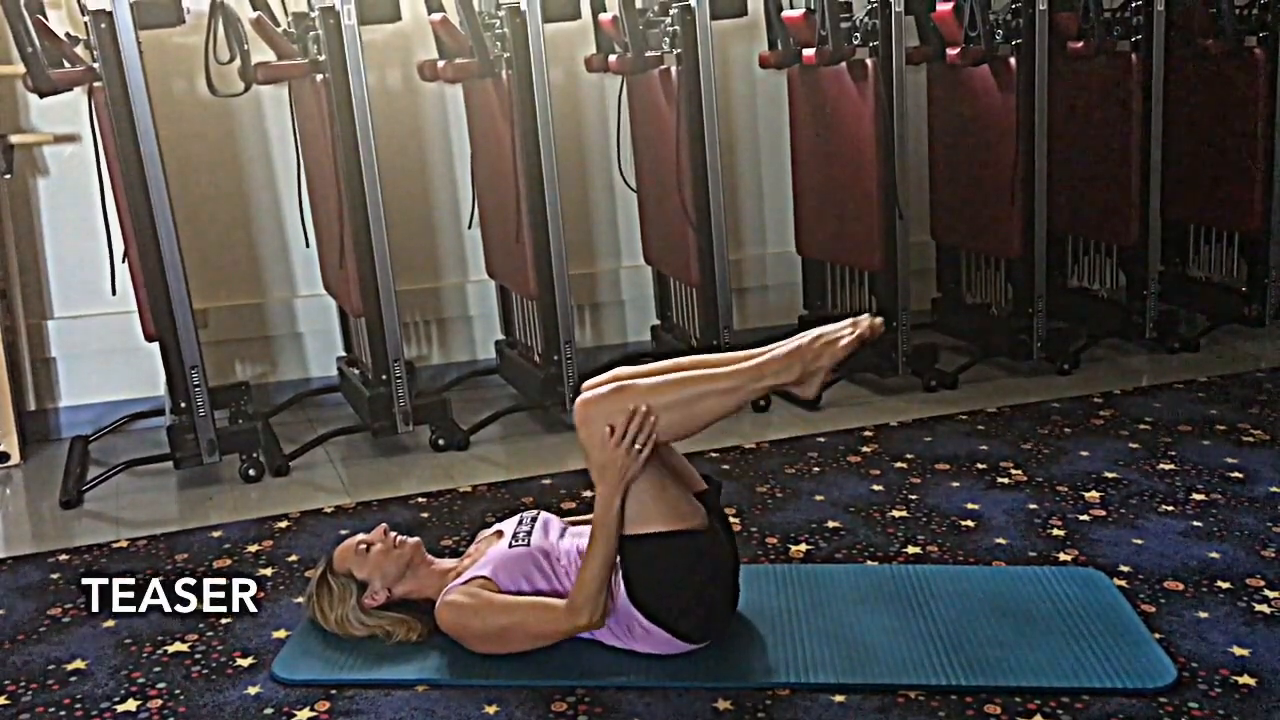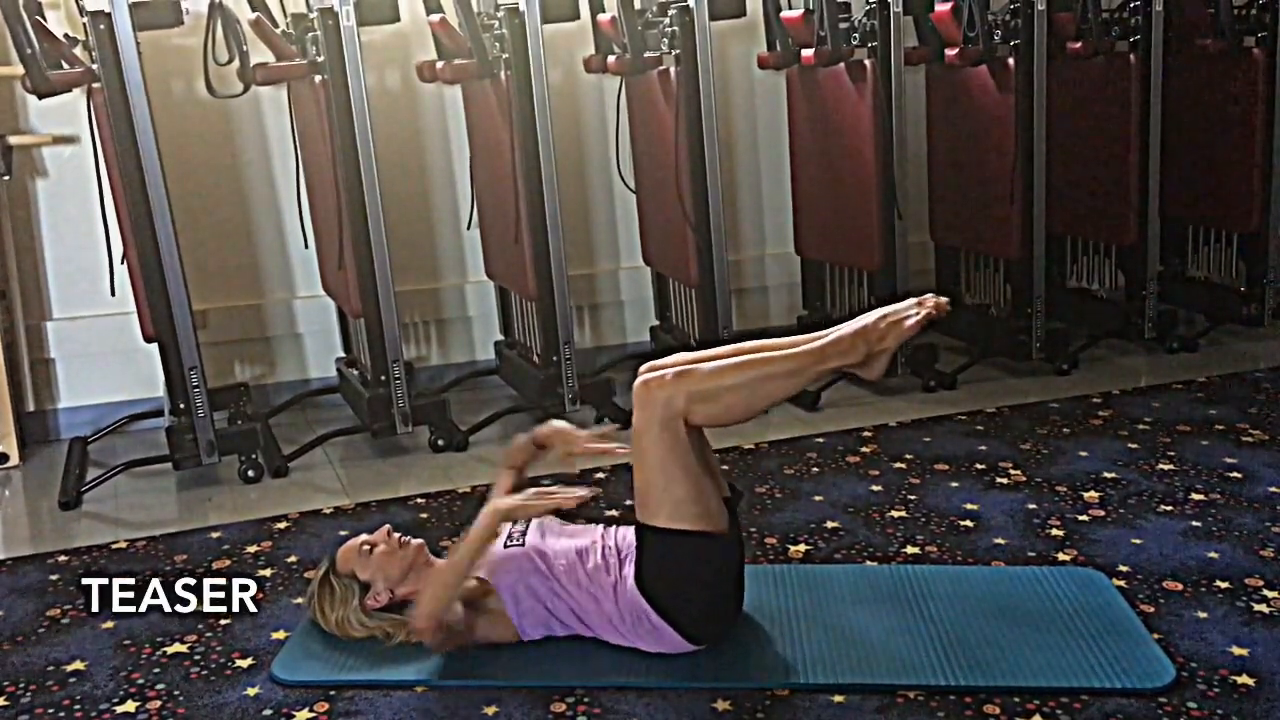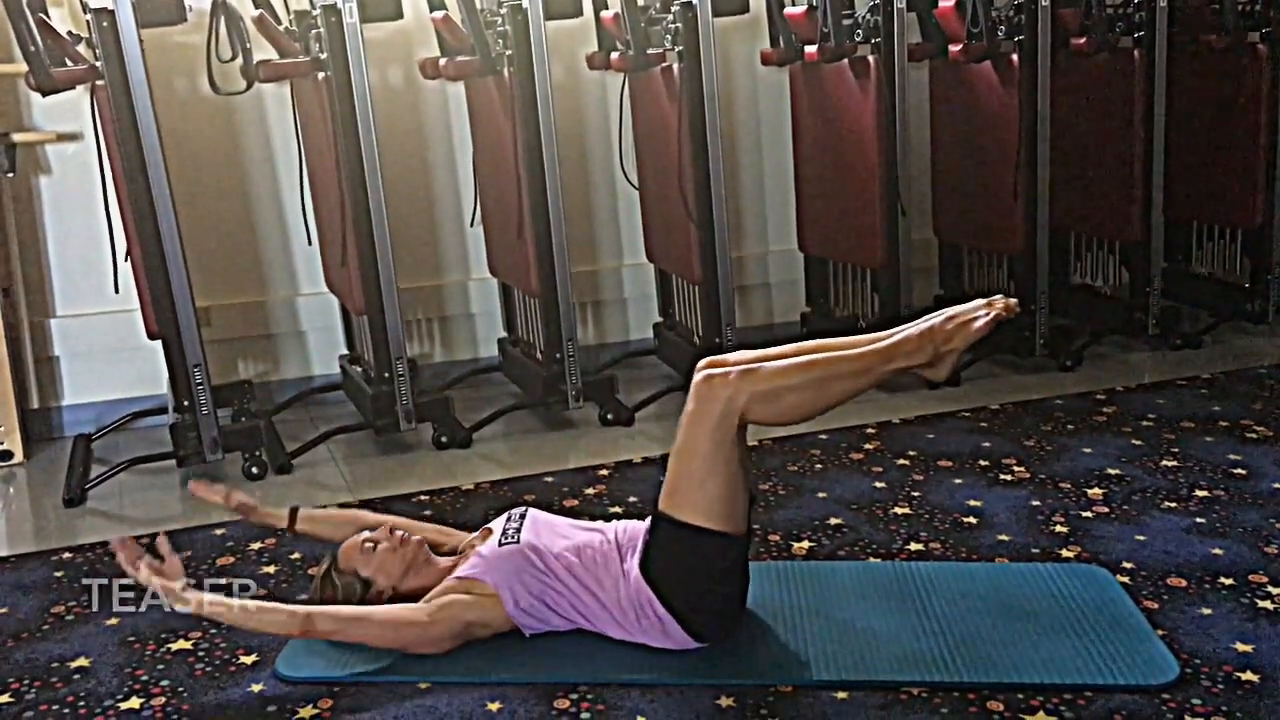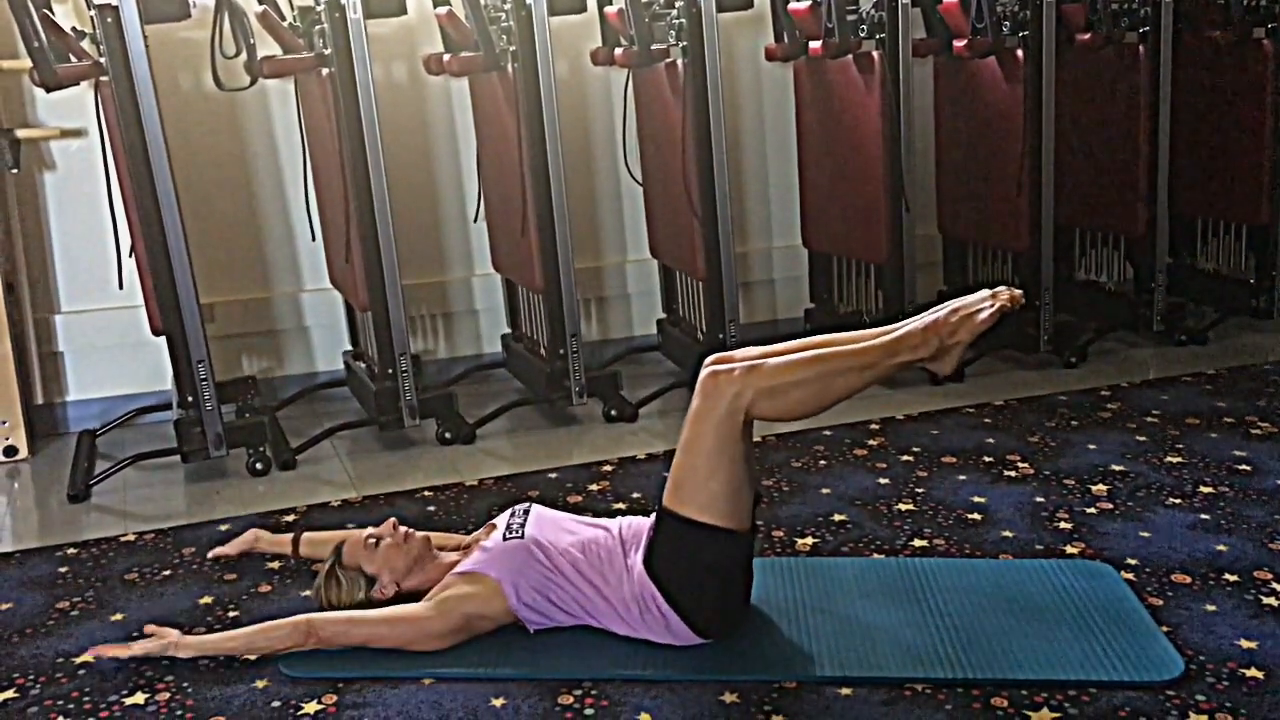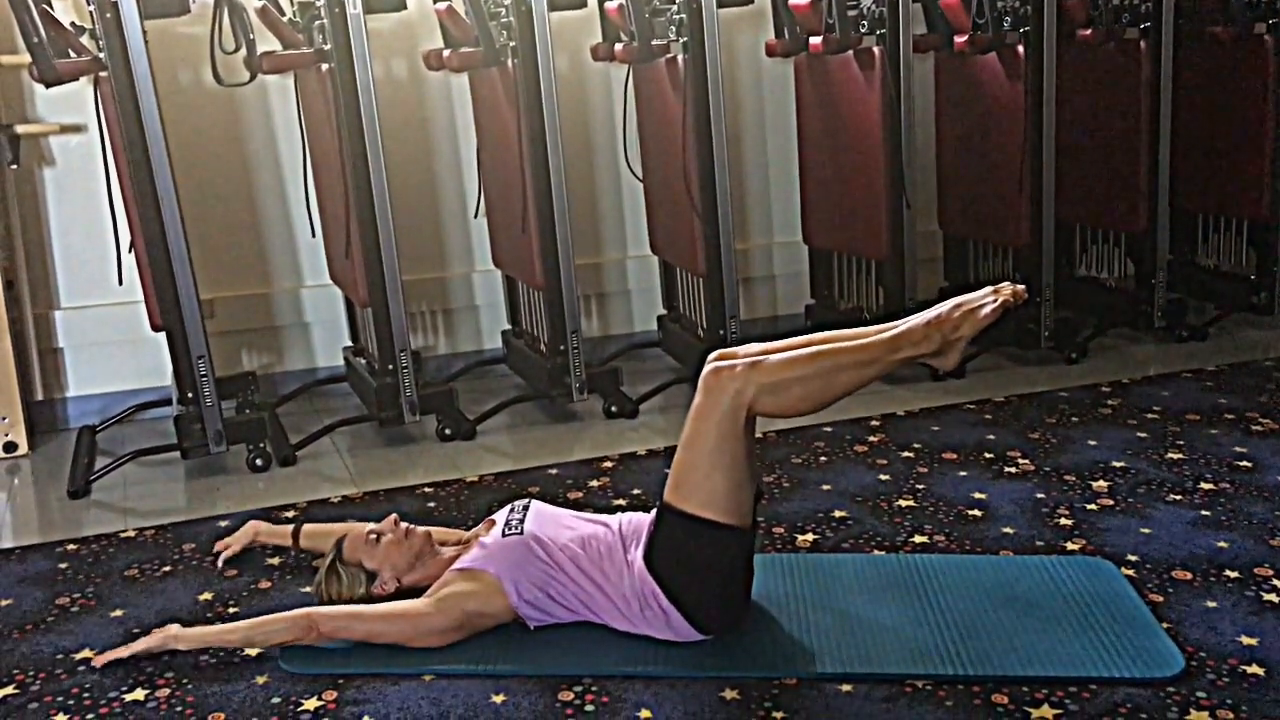
dt=0.5s
person 1, frame 1
left shoulder: (487, 547)
right shoulder: (458, 611)
left elbow: (602, 529)
right elbow: (585, 612)
left wrist: (623, 488)
right wrist: (611, 488)
left hip: (693, 560)
right hip: (682, 600)
left knee: (606, 397)
right knee: (598, 408)
left ankle: (791, 362)
right ankle: (790, 364)
person 1, frame 2
left shoulder: (472, 561)
right shoulder: (455, 608)
left elbow: (500, 477)
right elbow: (425, 621)
left wrist: (538, 440)
right wrist: (491, 518)
left hip: (688, 576)
right hip: (681, 601)
left knee: (663, 382)
right knee: (659, 392)
left ankle: (854, 345)
right ankle: (852, 346)
person 1, frame 3
left shoulder: (474, 550)
right shoulder: (447, 611)
left elbow: (373, 514)
right elbow: (308, 619)
left wrist: (267, 512)
right wrist: (189, 595)
left hip: (673, 567)
right hip: (682, 599)
left knee: (726, 377)
right knee: (723, 387)
left ankle: (912, 348)
right ankle: (909, 351)
person 1, frame 4
left shoulder: (471, 550)
right shoulder: (448, 608)
left elbow: (366, 539)
right elbow: (316, 629)
left wrist: (278, 541)
right wrist: (188, 645)
left hip: (681, 566)
right hip: (688, 594)
left knee: (731, 375)
right knee: (725, 383)
left ankle: (918, 341)
right ankle: (915, 341)
person 1, frame 5
left shoulder: (471, 544)
right shoulder: (450, 602)
left elbow: (364, 528)
right elbow: (314, 622)
left wrist: (277, 529)
right wrist: (180, 636)
left hip: (678, 557)
right hip: (687, 590)
left knee: (734, 370)
right knee: (730, 379)
left ankle: (921, 339)
right ankle: (918, 339)
